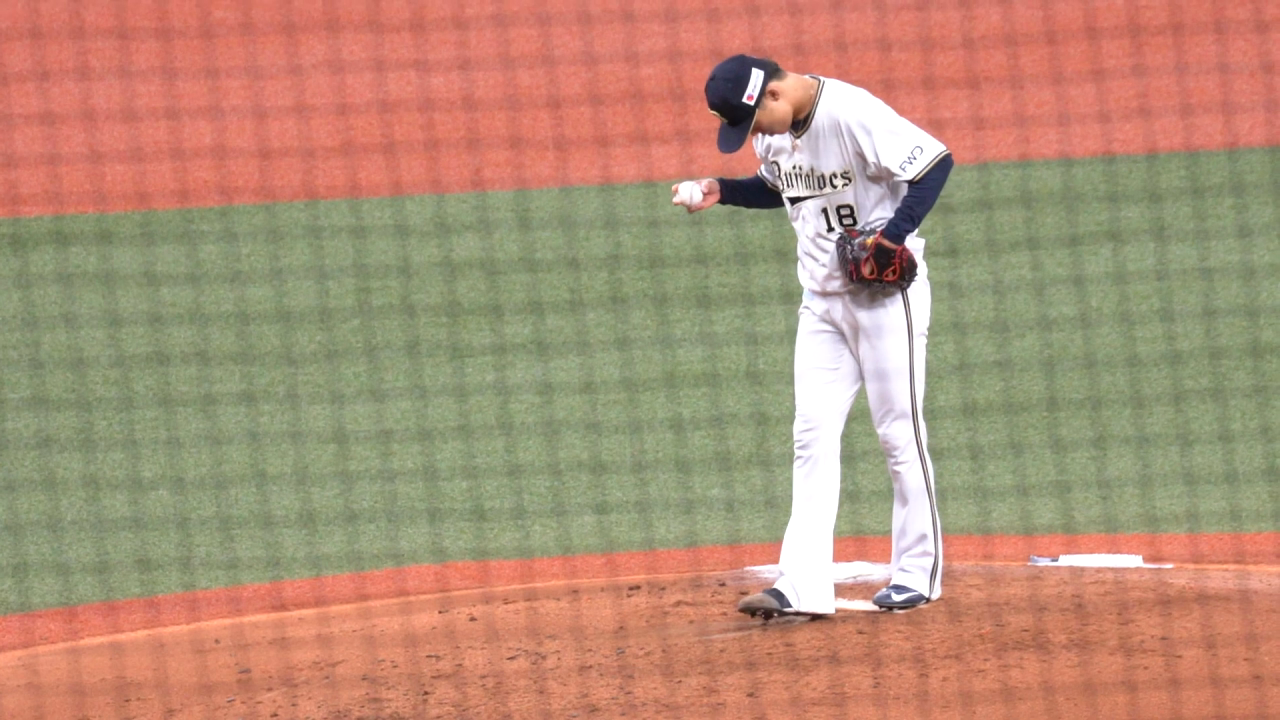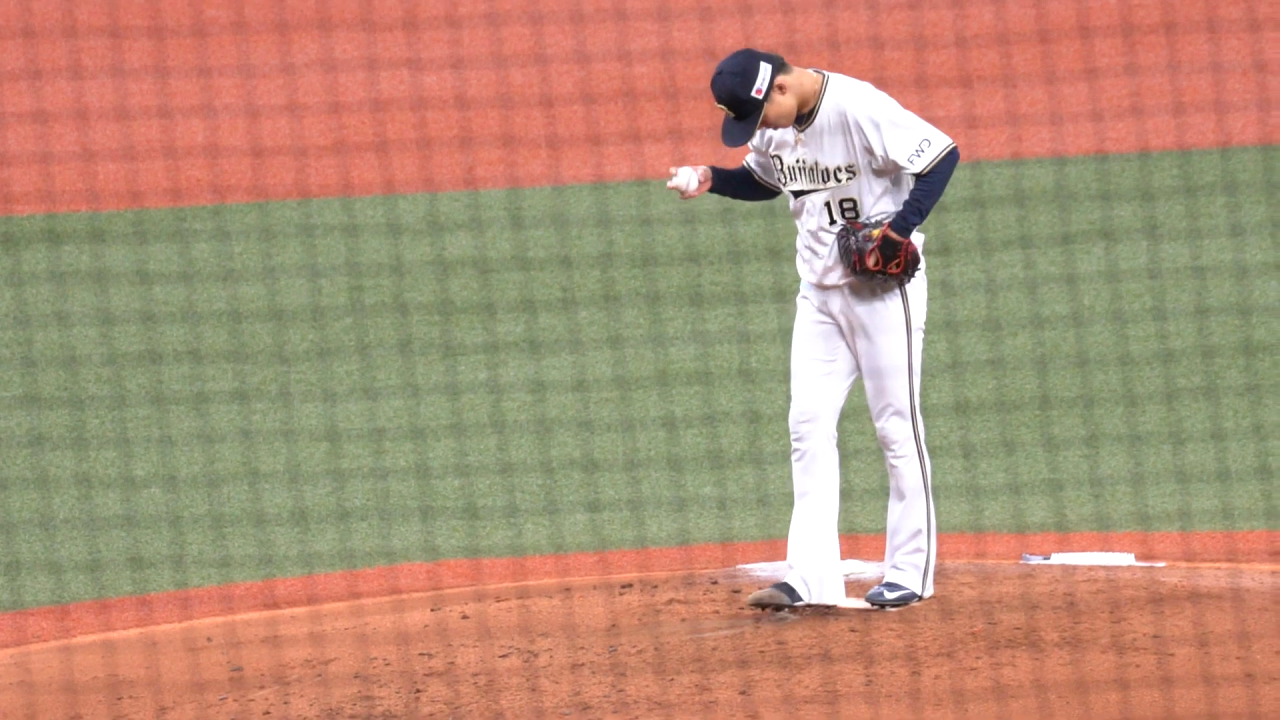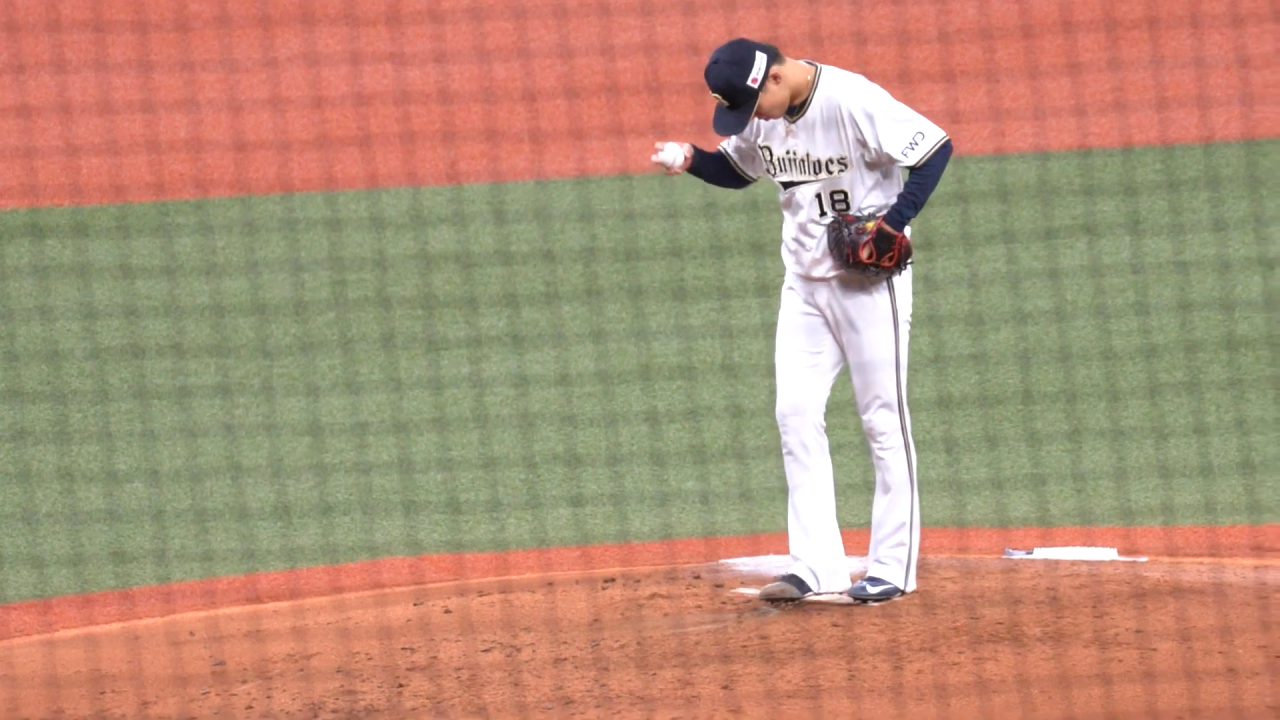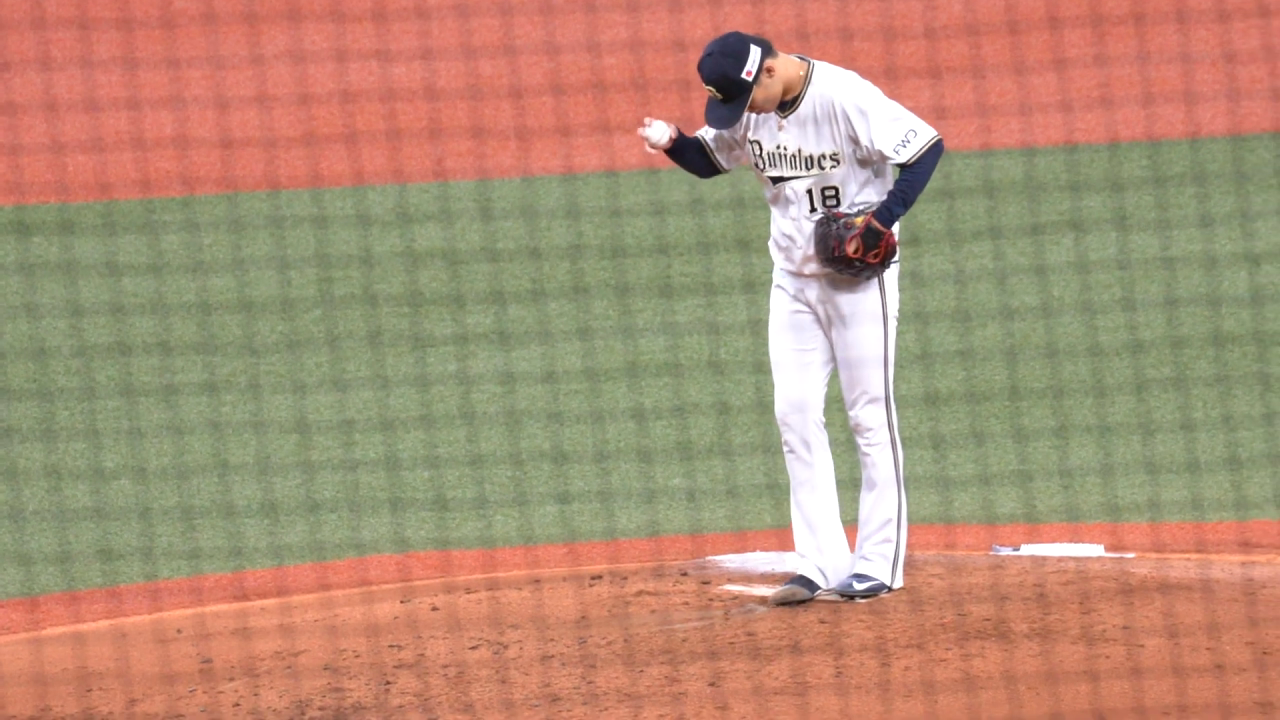
dt=0.3s
person 1, frame 1
left shoulder: (851, 113)
right shoulder: (773, 129)
left elbow: (937, 160)
left wrist: (894, 235)
right wrist: (722, 191)
left hip: (885, 291)
right hip: (822, 298)
left knee: (898, 431)
right knee: (813, 435)
left ankle: (918, 572)
right ankle: (801, 585)
person 1, frame 2
left shoulder: (859, 107)
right shoulder: (769, 122)
left elbow: (943, 154)
left wrist: (900, 228)
right wrist: (711, 180)
left hip: (883, 287)
right hip: (819, 292)
left knee: (896, 425)
right knee: (809, 423)
left ankle: (910, 571)
right ankle: (811, 576)
person 1, frame 3
left shoulder: (852, 99)
right shoulder: (759, 113)
left elbow: (936, 147)
right elbow: (737, 169)
left wrist: (895, 221)
right wrist: (692, 160)
left hip: (870, 279)
right hip: (805, 283)
left knee: (883, 419)
right knee: (795, 414)
left ankle: (892, 567)
right ankle: (815, 566)
person 1, frame 4
left shoulder: (844, 95)
right shoulder: (744, 104)
left elbow: (927, 146)
right elbow: (710, 159)
left wrist: (884, 218)
right wrist: (672, 141)
left hip: (859, 275)
right hip: (793, 278)
left knee: (869, 415)
right knee: (795, 415)
left ankle: (878, 562)
right ankle: (822, 563)
